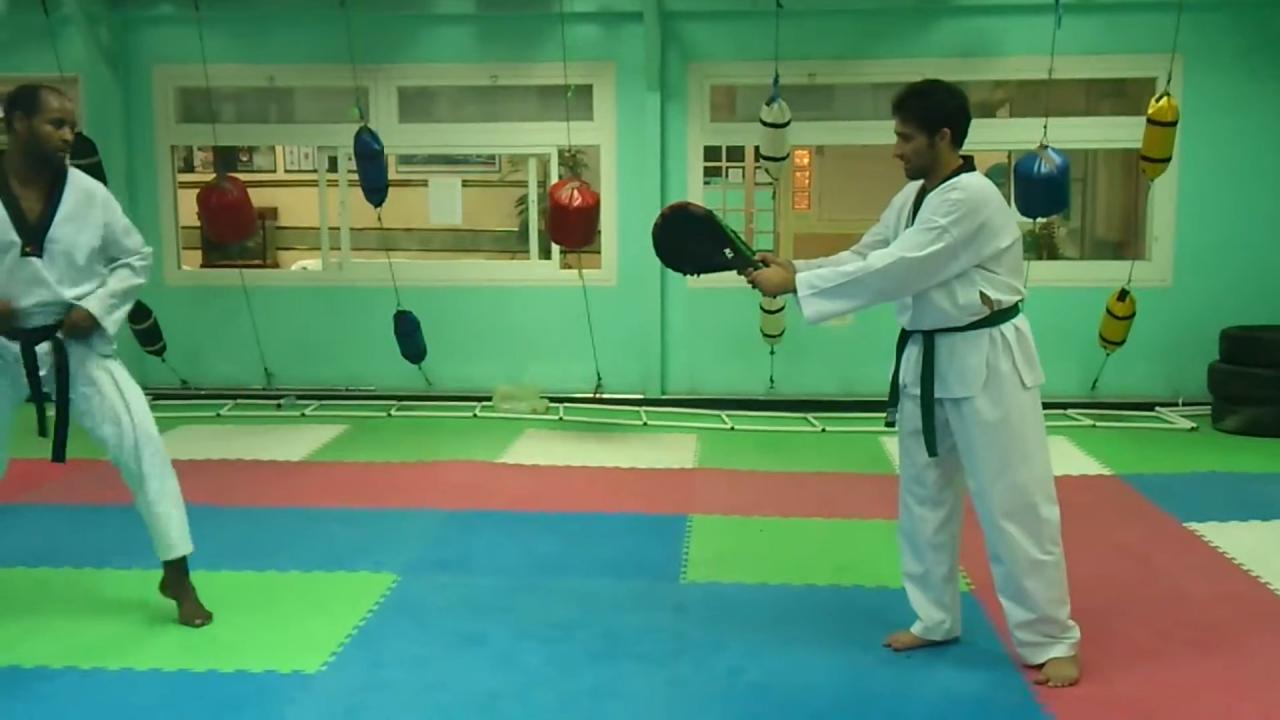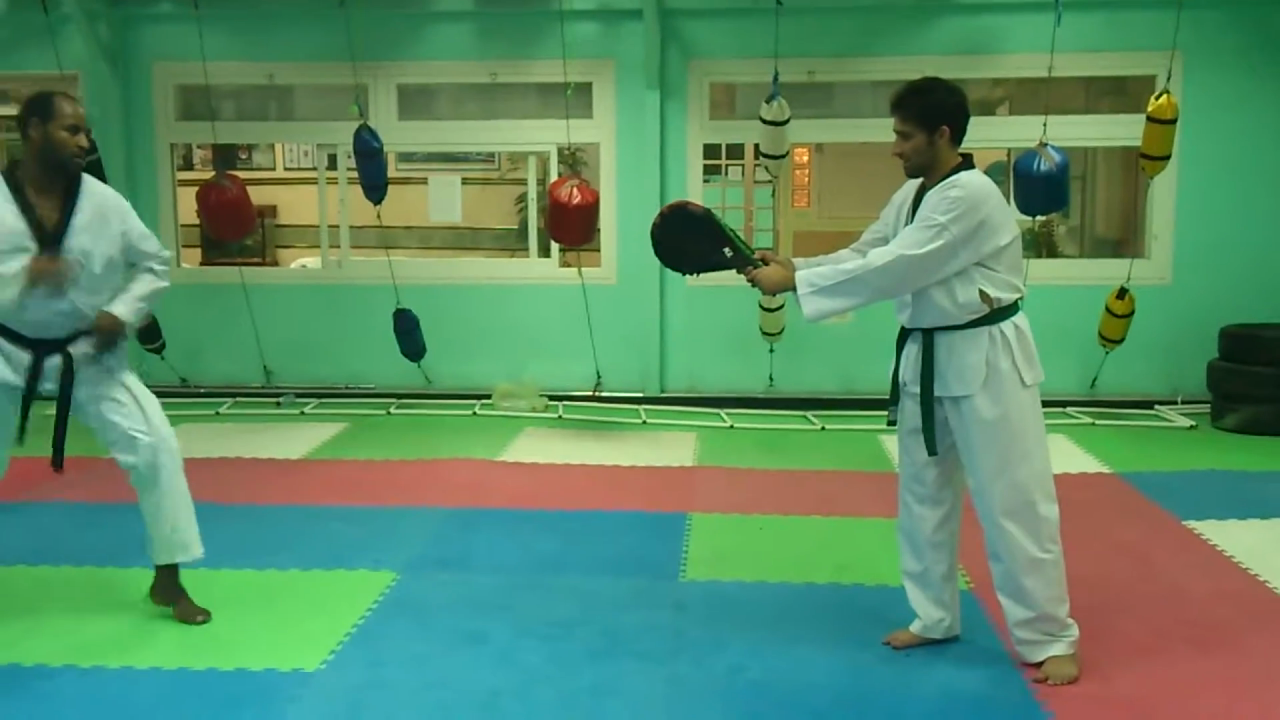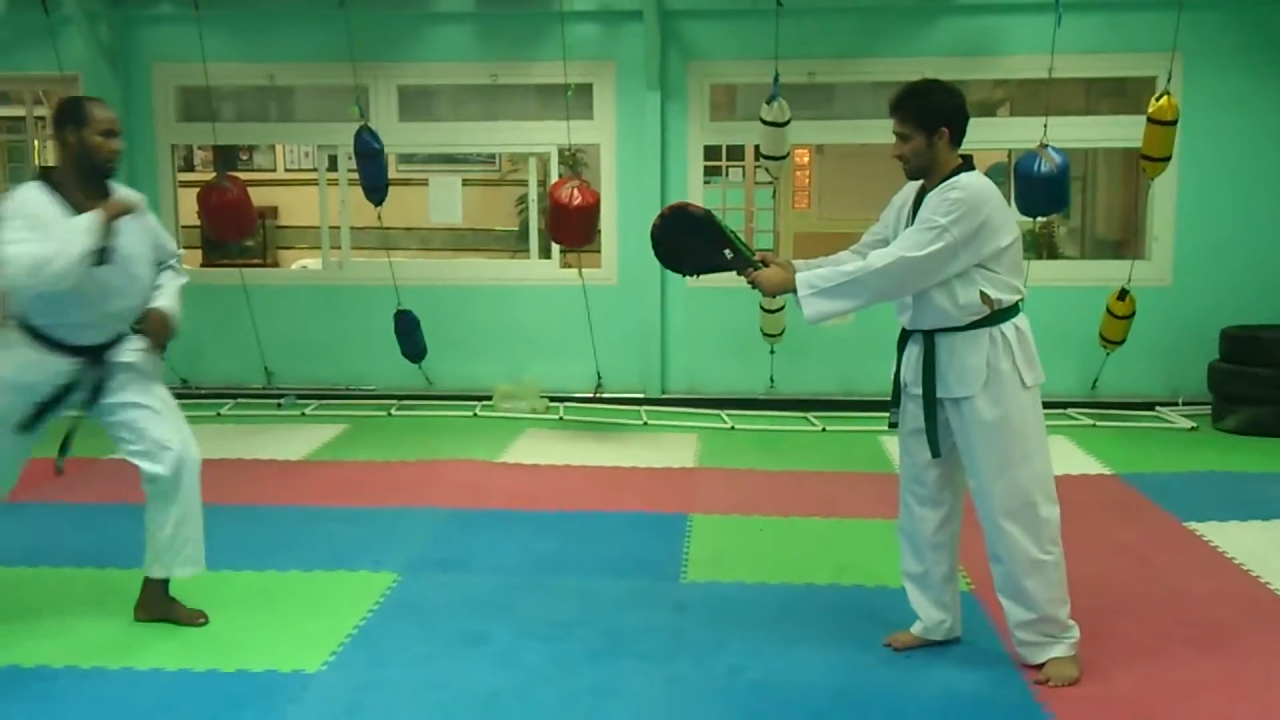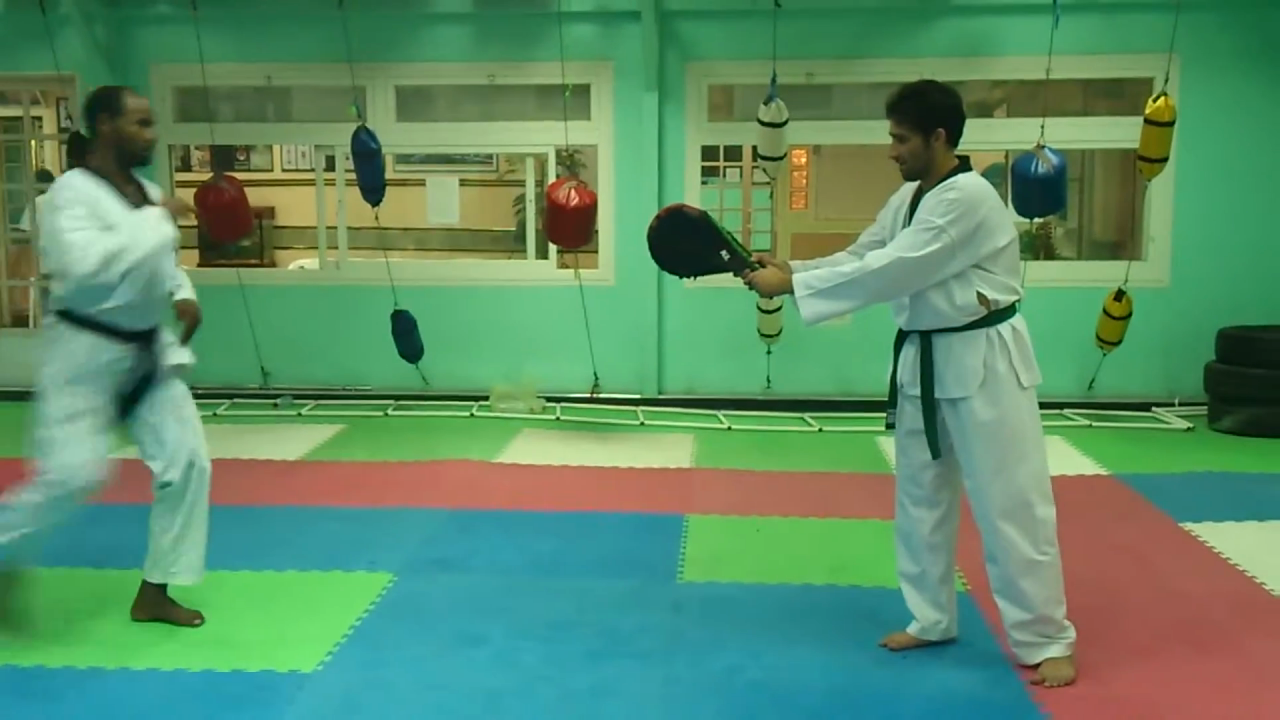
dt=0.1s
person 1, frame 1
left shoulder: (972, 198)
right shoulder: (913, 197)
left elbow: (894, 271)
right elbow: (864, 256)
left wrist: (795, 285)
right wrist: (793, 267)
left hip: (986, 363)
right hip: (928, 360)
left knee: (1013, 503)
right knee: (924, 496)
left ankle: (1051, 640)
right ankle: (935, 619)
person 1, frame 2
left shoulder: (972, 196)
right shoulder: (912, 196)
left elbow: (893, 269)
right elbow: (863, 255)
left wrist: (795, 283)
right wrist: (792, 265)
left hip: (985, 361)
right hip: (927, 359)
left knee: (1012, 502)
right knee: (924, 494)
left ankle: (1050, 638)
right ankle: (934, 618)
person 1, frame 3
left shoulder: (972, 197)
right shoulder: (912, 197)
left elbow: (894, 271)
right elbow: (863, 256)
left wrist: (795, 284)
right wrist: (793, 267)
left hip: (986, 362)
right hip: (928, 359)
left knee: (1013, 502)
right knee: (924, 495)
left ankle: (1051, 640)
right ankle: (935, 619)
person 1, frame 4
left shoulder: (969, 198)
right shoulder: (909, 198)
left elbow: (889, 271)
right elbow: (861, 256)
left wrist: (792, 286)
right wrist: (790, 268)
left hip: (983, 363)
right hip: (925, 360)
left knee: (1010, 503)
right knee: (920, 496)
left ankle: (1047, 639)
right ankle: (931, 619)
person 2, frame 1
left shoulder: (89, 194)
left elbow: (134, 257)
left wrist: (96, 304)
left hip: (74, 343)
left knee: (138, 440)
left ankle: (177, 574)
person 2, frame 2
left shoulder: (104, 203)
left elbow: (153, 262)
left wrist: (121, 312)
left hip: (86, 354)
left knee: (154, 447)
left ankle: (167, 579)
person 2, frame 3
left shoulder: (129, 204)
left elbow: (168, 261)
left wrist: (161, 306)
right wrist: (89, 228)
left hip: (116, 361)
left knee: (175, 457)
left ankle: (156, 590)
person 2, frame 4
left shoulder: (147, 193)
right shoulder: (73, 194)
right elbow: (88, 269)
left wrist: (182, 295)
right wrist: (159, 221)
left hip: (148, 353)
right hip: (88, 353)
left knee: (187, 462)
right knee: (75, 473)
left ankle: (154, 593)
